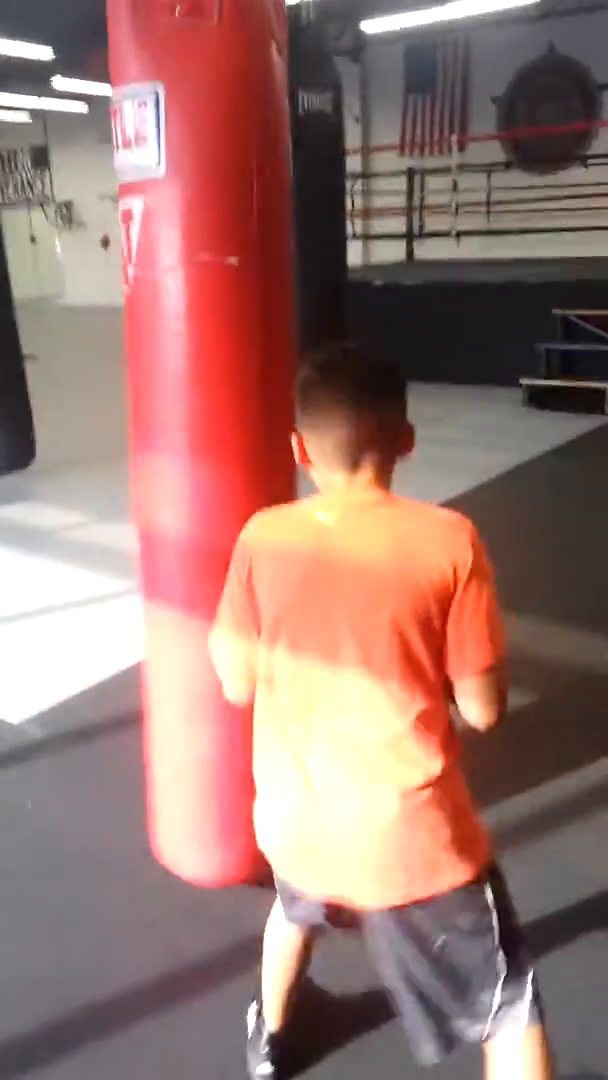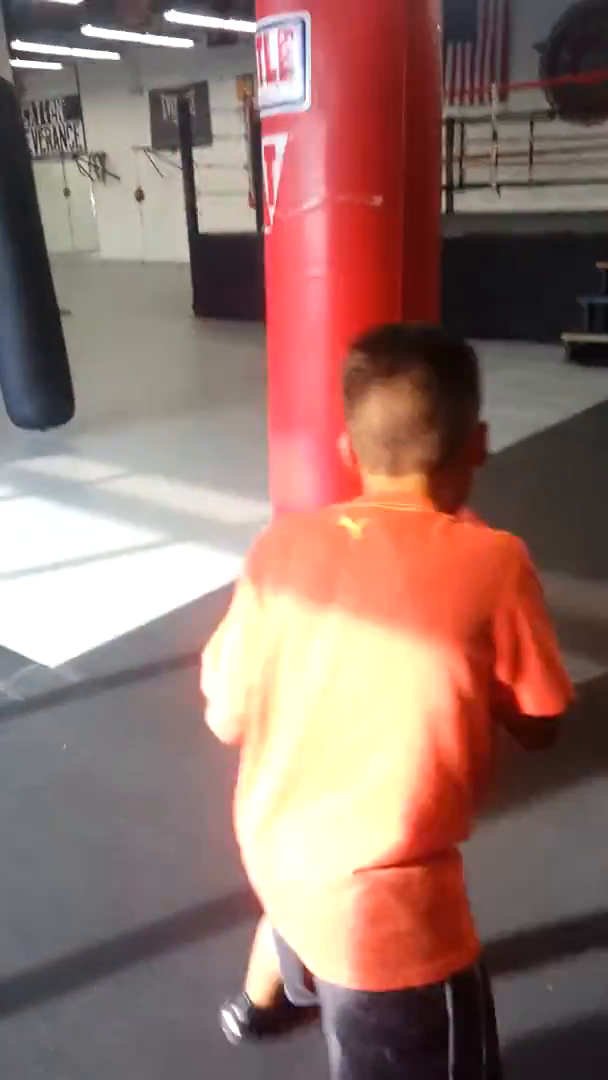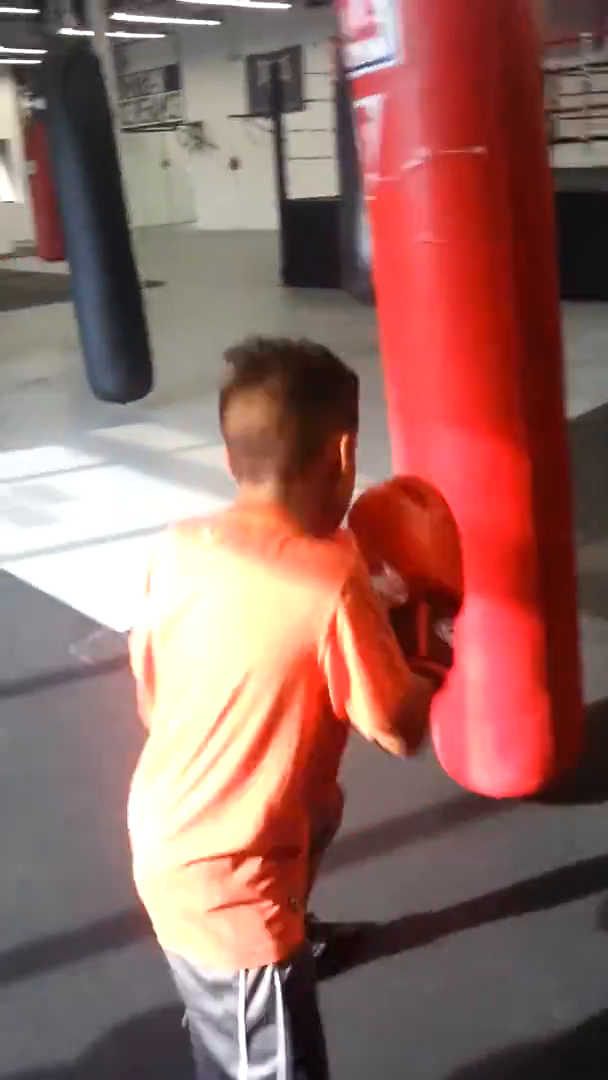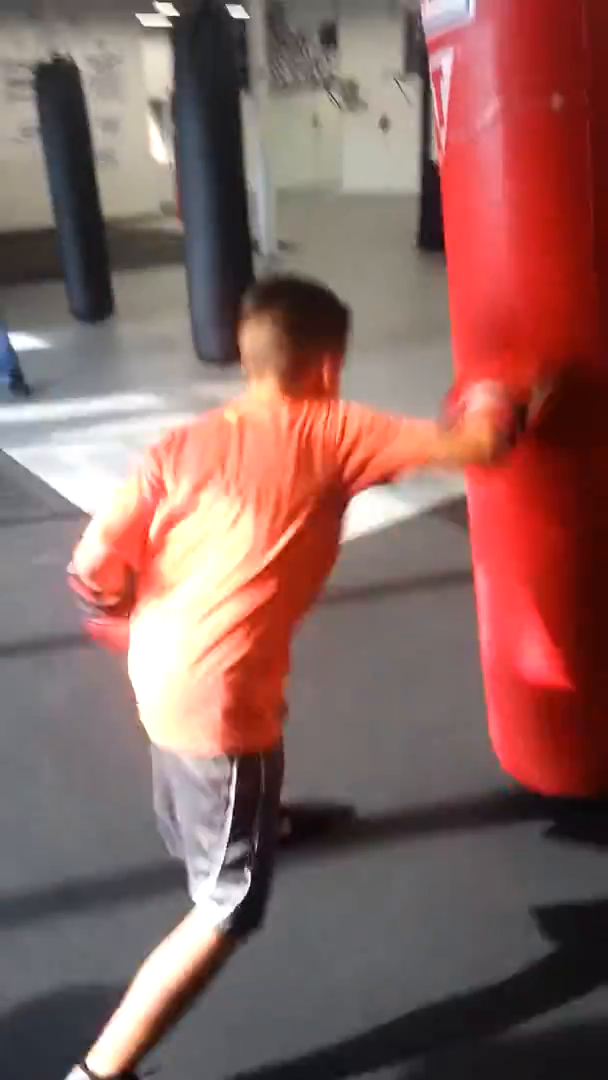
dt=0.5s
person 1, frame 1
left shoulder: (264, 540)
right shoulder: (450, 544)
left elbow: (237, 684)
right elbow: (483, 707)
left hip: (297, 815)
right hip: (411, 830)
left knee: (298, 904)
right knee: (506, 1014)
person 1, frame 2
left shoulder: (284, 546)
right shoulder: (496, 565)
left elbow: (229, 719)
right elbow: (540, 725)
left hip: (276, 848)
right hip: (389, 901)
left knee: (293, 918)
left ankle: (256, 1003)
person 1, frame 3
left shoulder: (181, 546)
right shoulder: (334, 584)
left elbow: (151, 703)
right elbow: (402, 732)
left hip: (167, 824)
right hip: (220, 891)
left knee: (322, 810)
left ankle: (295, 939)
person 1, frame 4
left shoulder: (180, 444)
right shoulder: (331, 431)
left elbow: (97, 565)
right elbow: (473, 446)
left wrist: (124, 612)
right wrist: (496, 407)
left hip: (159, 662)
right hip: (217, 696)
right knee: (229, 909)
left ankle: (261, 818)
